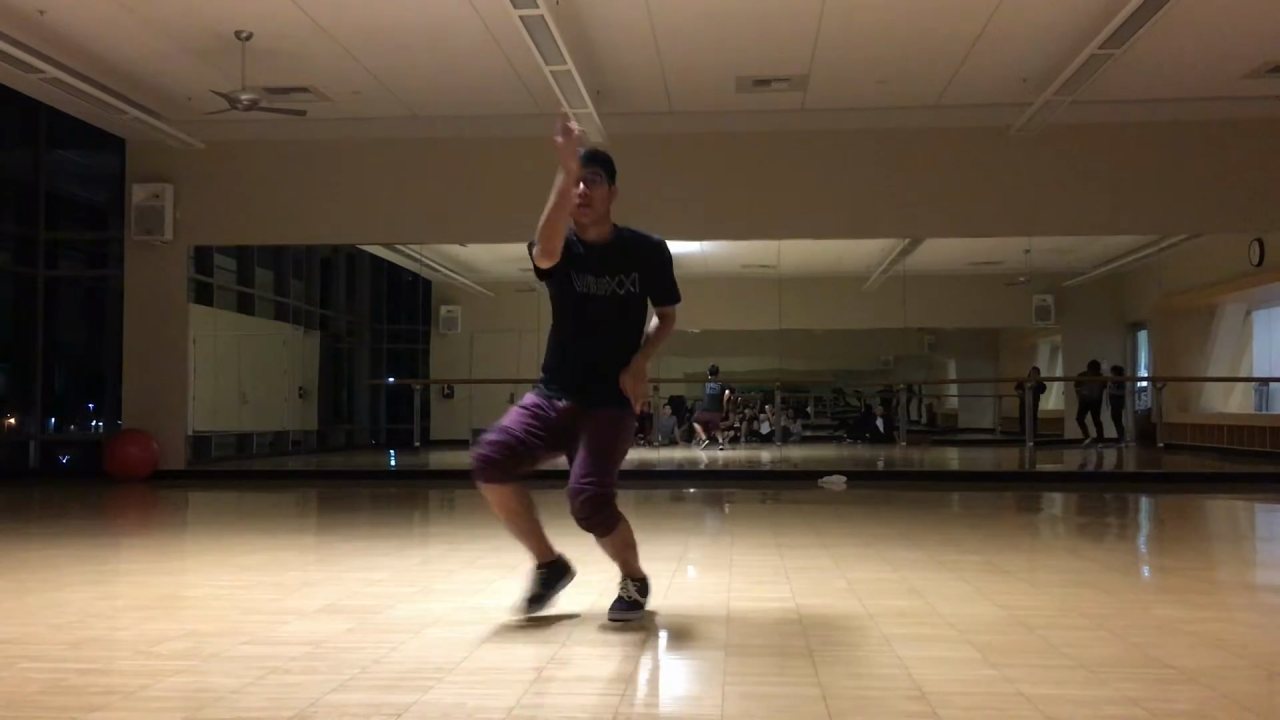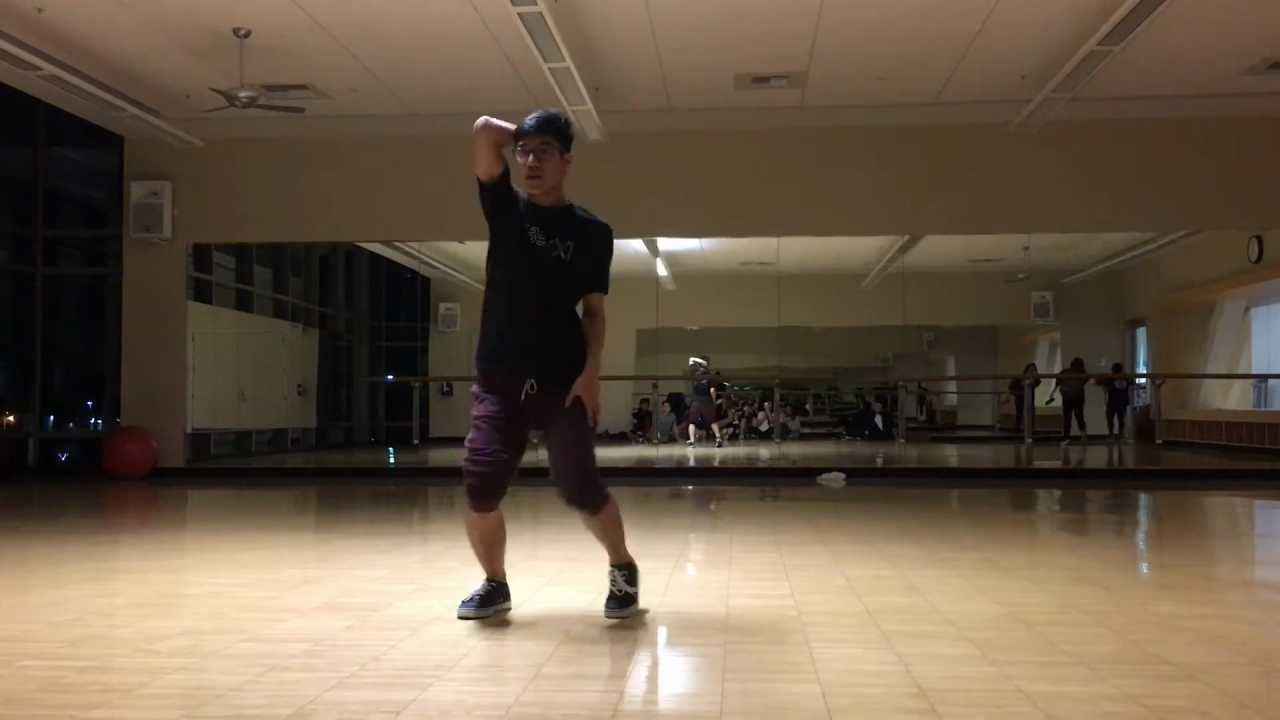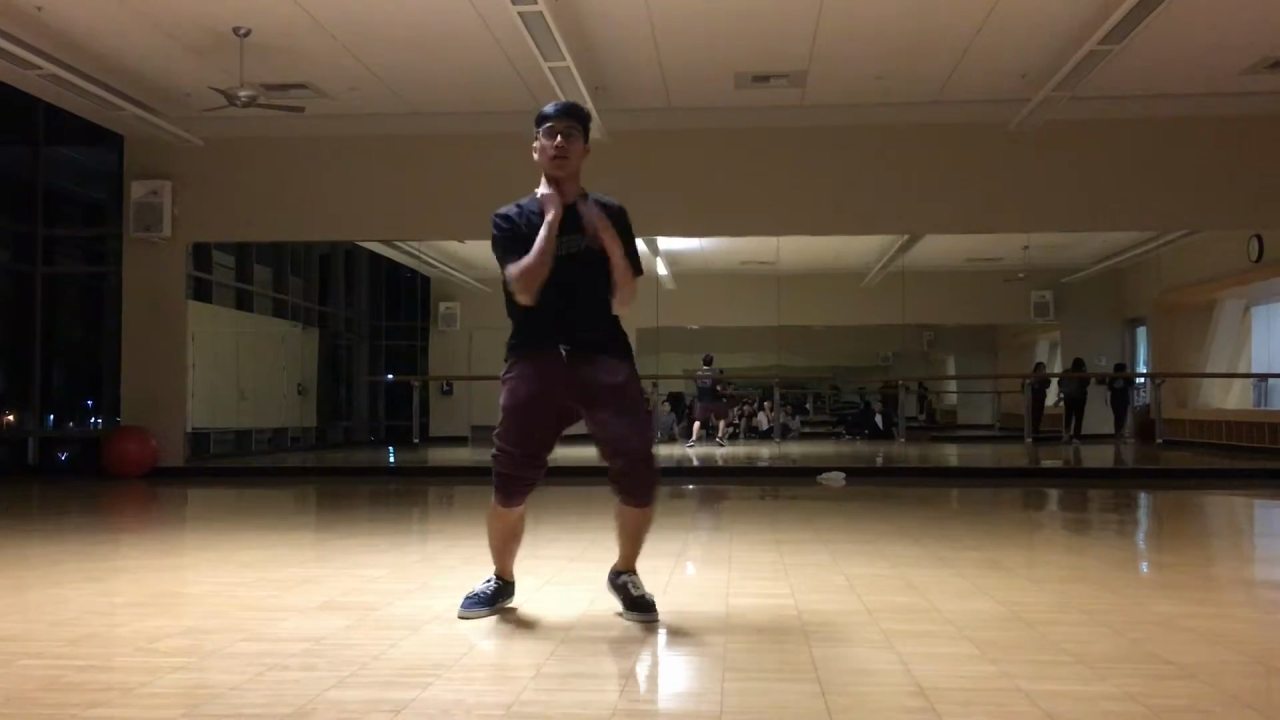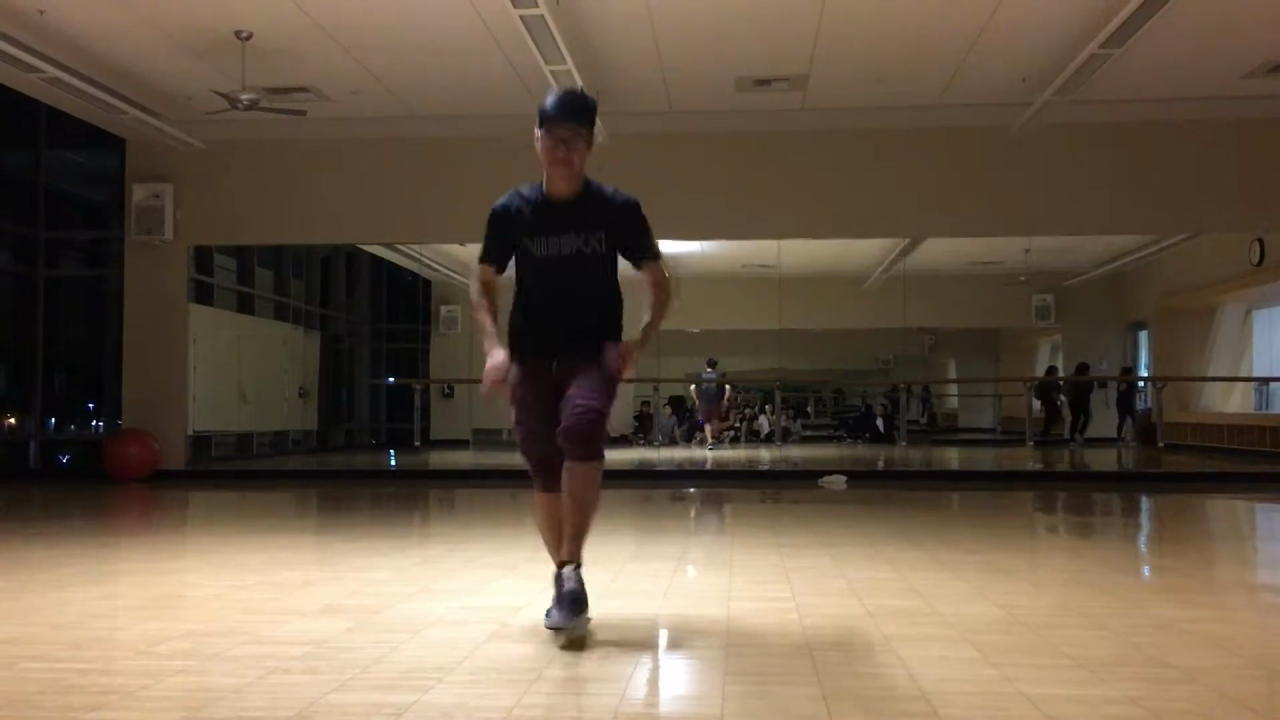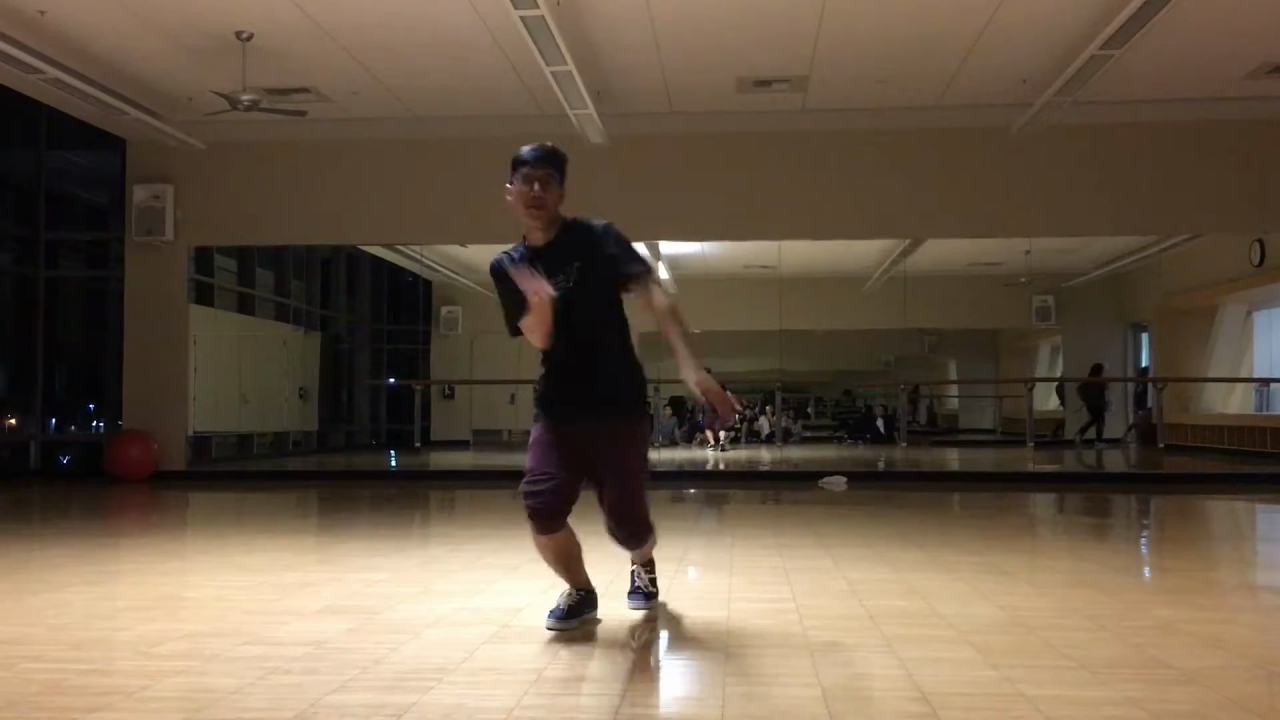
dt=0.5s
person 1, frame 1
left shoulder: (648, 251)
right shoulder: (560, 249)
left elbow: (667, 315)
right elbow: (546, 252)
left wrist: (640, 362)
right wrist: (568, 164)
left hip: (609, 402)
right hip: (552, 394)
left knee: (590, 502)
right knee: (490, 461)
left ankle: (634, 580)
right ankle: (548, 563)
person 1, frame 2
left shoulder: (591, 232)
right shoulder: (505, 208)
left elbow: (593, 308)
right elbow: (483, 131)
left wrist: (590, 371)
right wrist: (515, 140)
left hip: (562, 381)
right hip: (499, 380)
left knee: (579, 489)
right knee: (481, 484)
left ankle: (623, 570)
right ankle: (495, 583)
person 1, frame 3
left shoulder: (610, 215)
right shoulder: (514, 217)
left elbow: (625, 296)
right elbow: (525, 291)
left wrist: (611, 242)
right wrist: (550, 217)
left hip: (604, 358)
right hip: (536, 360)
left knee: (636, 476)
right knee: (511, 482)
left ankle: (625, 573)
right ankle: (501, 580)
person 1, frame 4
left shoulder: (617, 209)
right shoulder: (512, 211)
left elbow: (658, 277)
right elbow: (484, 284)
left wrist: (643, 339)
right wrist: (494, 345)
left hip: (594, 358)
right hip: (532, 361)
left knee: (580, 430)
right knee: (548, 477)
left ankle: (569, 571)
right ankle: (567, 581)
person 1, frame 5
left shoulder: (599, 238)
right shoulder: (506, 267)
left elbow: (654, 296)
right elbow: (540, 339)
left wrist: (690, 365)
right wrist: (539, 305)
left hip: (621, 407)
right hip: (560, 410)
left knee: (629, 529)
right knee: (542, 508)
left ankle: (644, 564)
right ankle: (580, 589)
